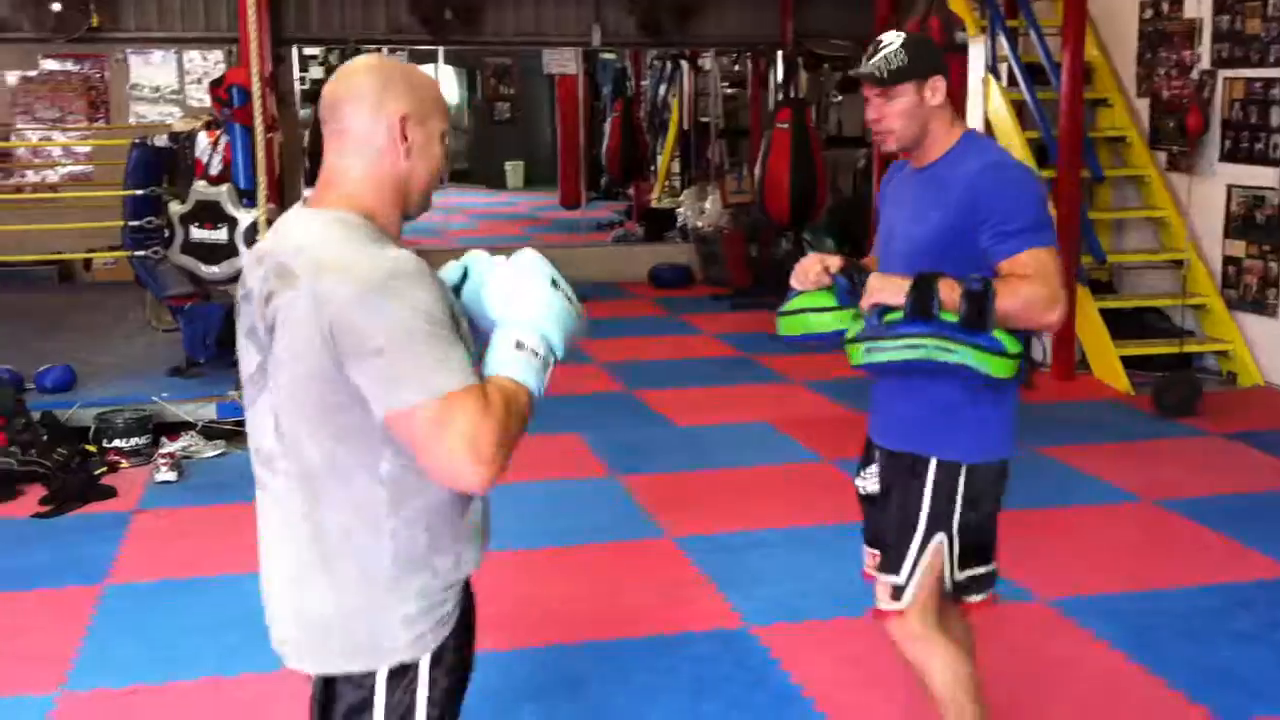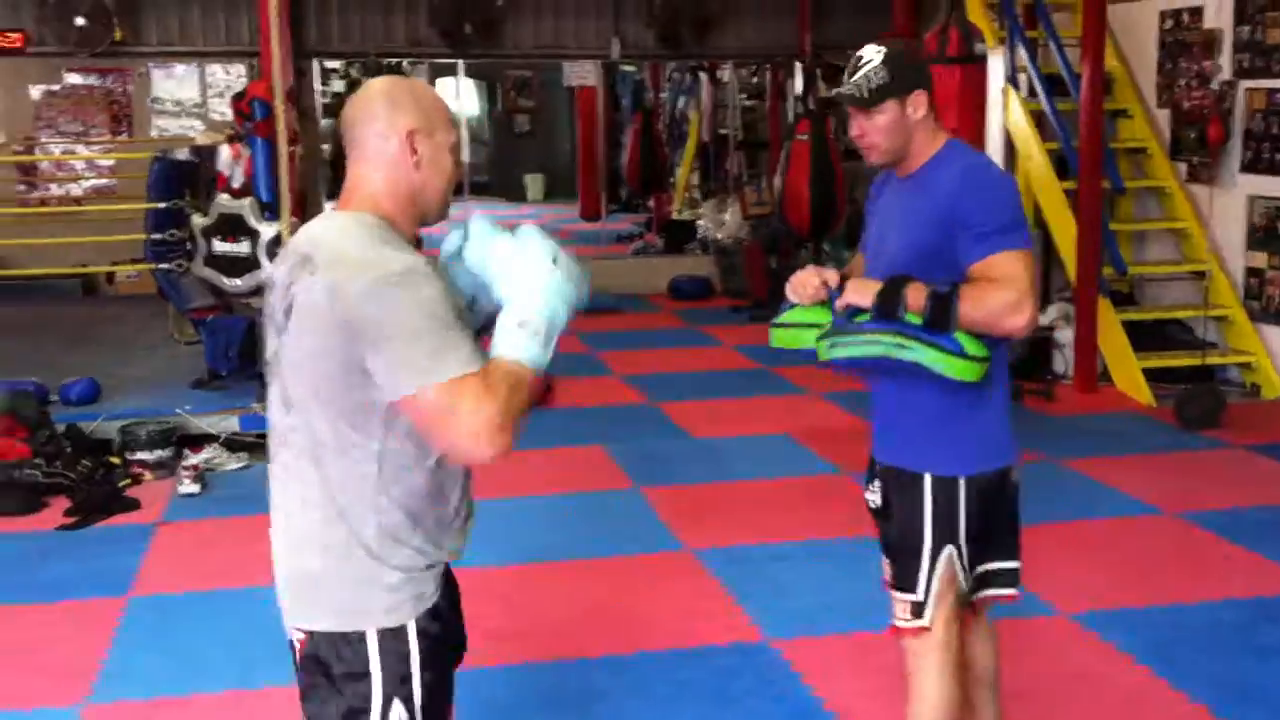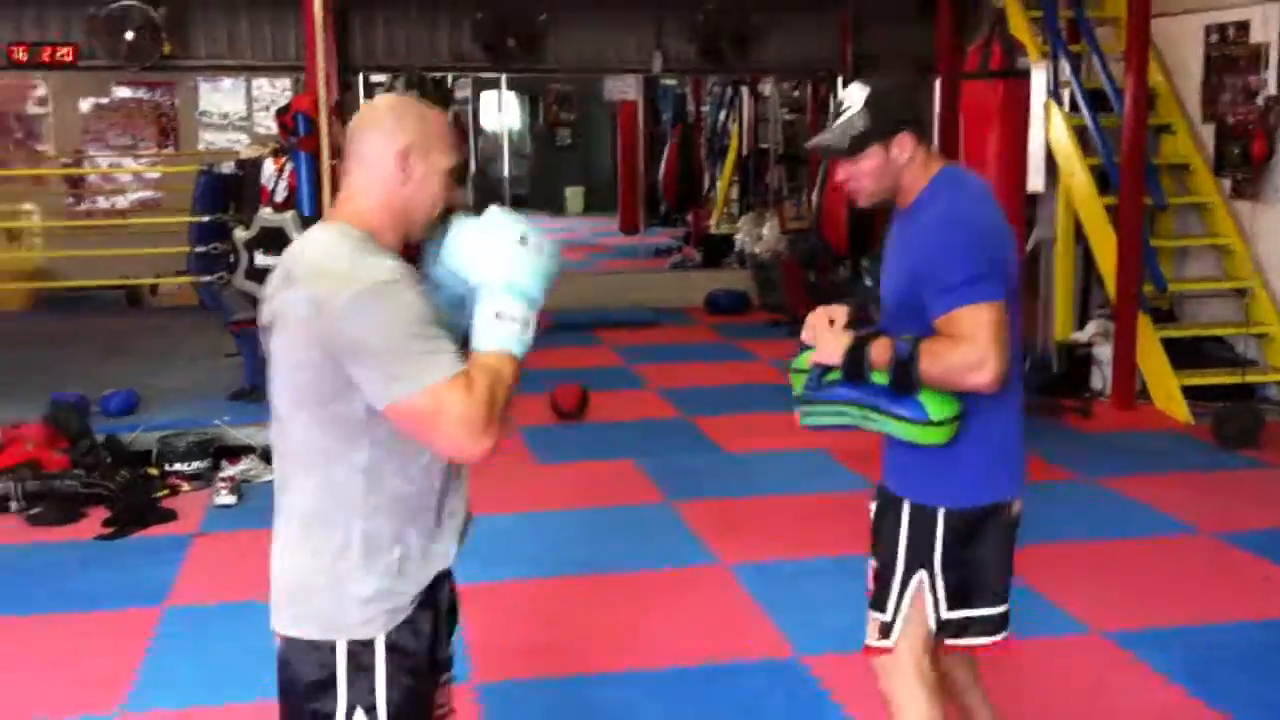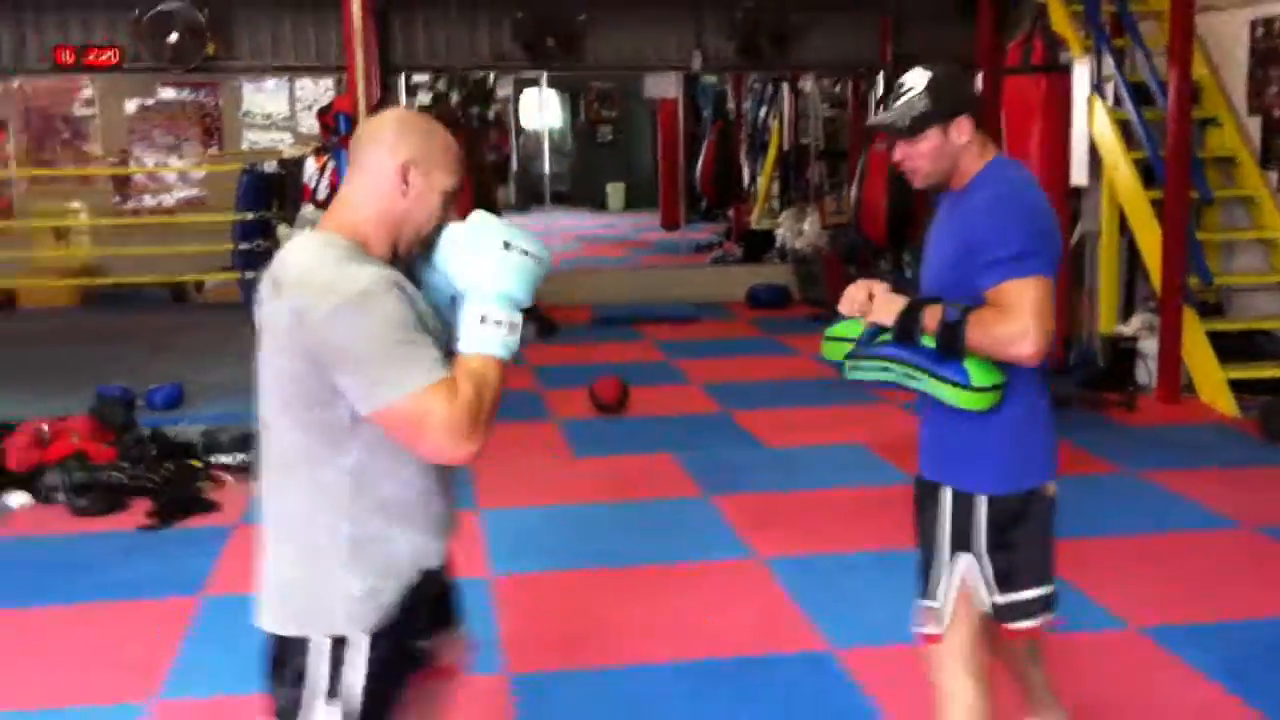
dt=0.3s
person 1, frame 1
left shoulder: (994, 180)
right shoulder: (897, 179)
left elbow: (1045, 302)
left wrist: (925, 293)
right wrist: (839, 270)
left hip: (953, 438)
right hip: (896, 425)
left knee: (907, 617)
right knee: (939, 603)
person 1, frame 2
left shoulder: (974, 185)
right shoulder: (888, 185)
left elbow: (1015, 308)
left wrist: (896, 297)
right wrist: (831, 281)
left hip: (948, 449)
right hip: (903, 436)
left knee: (927, 629)
right knee: (959, 608)
person 1, frame 3
left shoulder: (951, 224)
right shoulder: (930, 204)
left elbow: (977, 363)
left wrist: (866, 351)
right wrist: (854, 321)
left hip: (953, 471)
right hip: (937, 463)
left knee: (899, 656)
right knee: (933, 632)
person 1, frame 4
left shoulder: (1001, 207)
right shoulder: (969, 194)
left elbow: (1024, 336)
left wrist: (916, 315)
right wrist: (892, 299)
left hip: (984, 458)
right hip: (976, 450)
left knee: (952, 644)
right knee: (999, 611)
person 2, frame 1
left shoulder: (288, 248)
right shoulder: (377, 279)
right elbow: (472, 457)
left wrist: (450, 316)
right wrist: (529, 336)
left hip: (336, 579)
right hip: (380, 607)
person 2, frame 2
left shoulder: (322, 248)
right shoulder: (384, 274)
right elbow: (481, 433)
left wrist: (458, 299)
right wrist: (532, 312)
left hip: (350, 565)
right hip: (371, 586)
person 2, frame 3
left shoulder: (327, 259)
right shoulder: (364, 287)
left elbow: (413, 368)
right elbow: (470, 431)
left wrist: (465, 292)
right wrist: (510, 300)
left hip: (397, 567)
right hip: (361, 593)
person 2, frame 4
left shoulder: (324, 265)
right shoulder: (350, 293)
left elbow: (404, 371)
right elbow: (454, 433)
left wrist: (457, 295)
right wrist: (494, 306)
left hip: (390, 556)
right hip: (345, 586)
